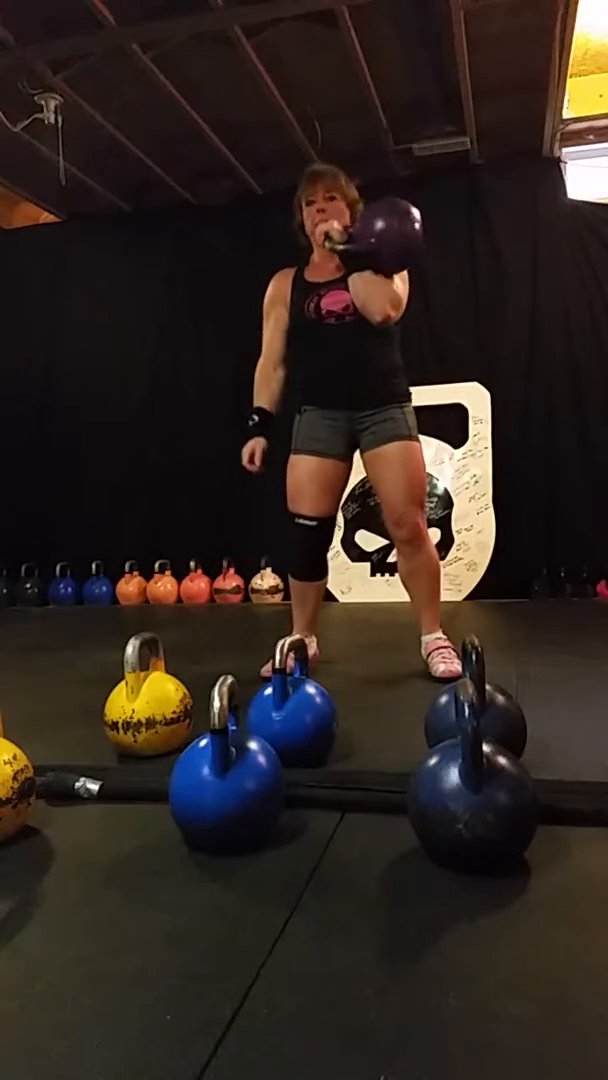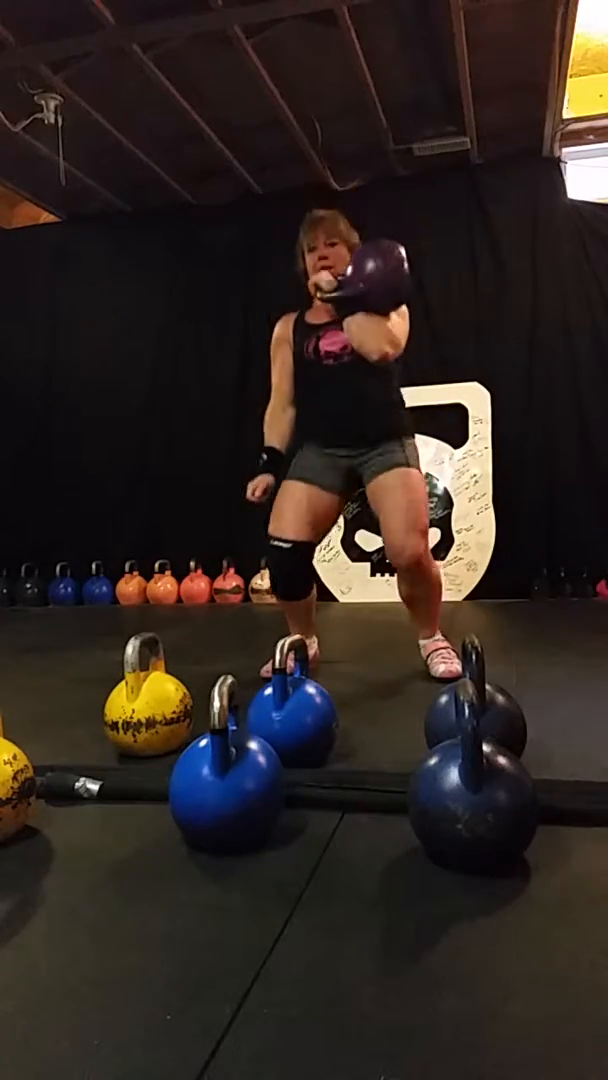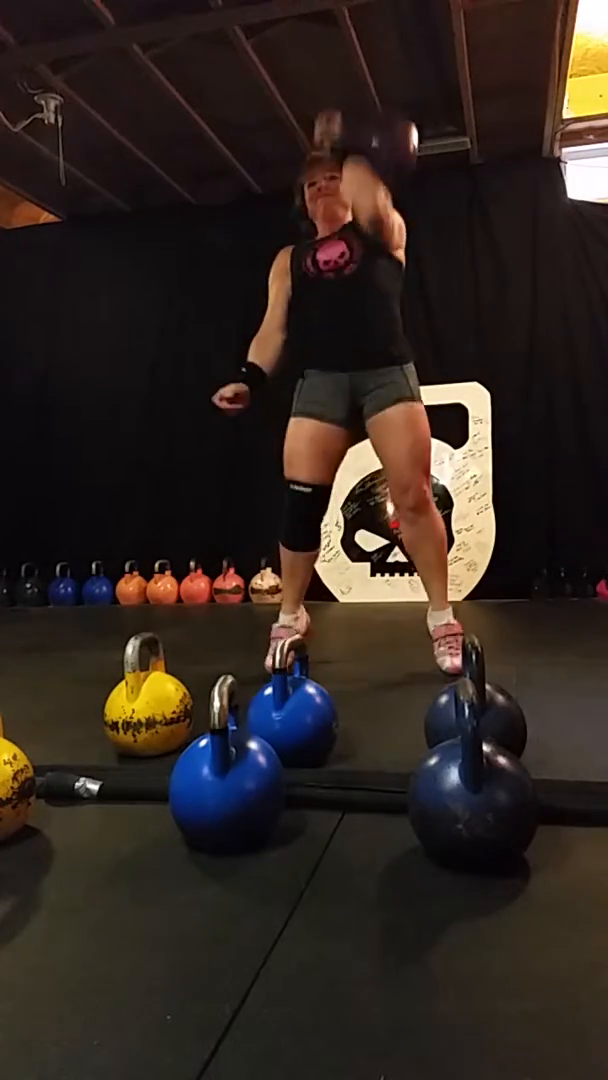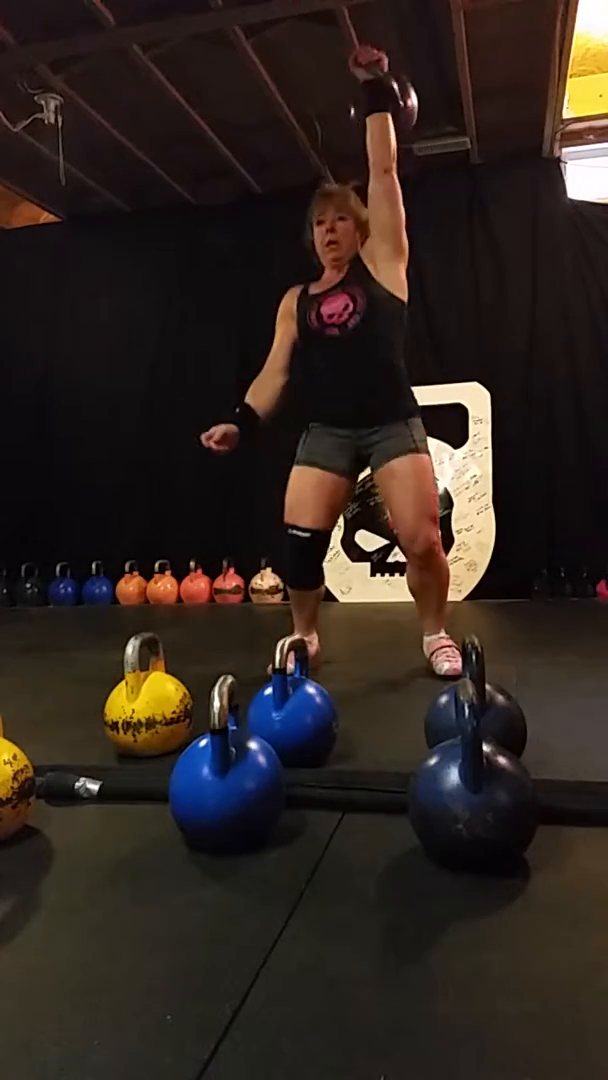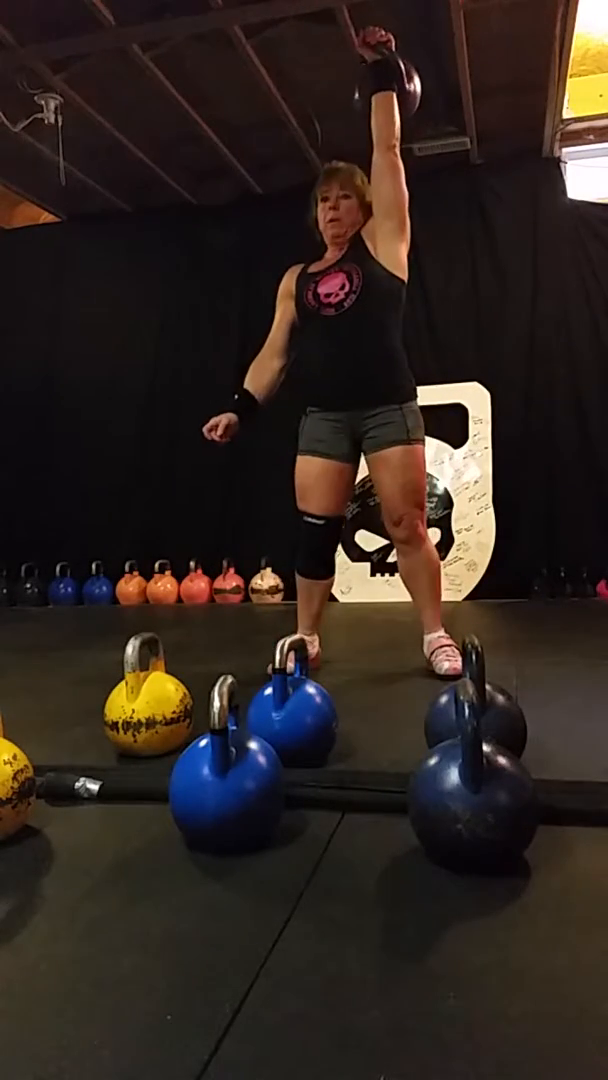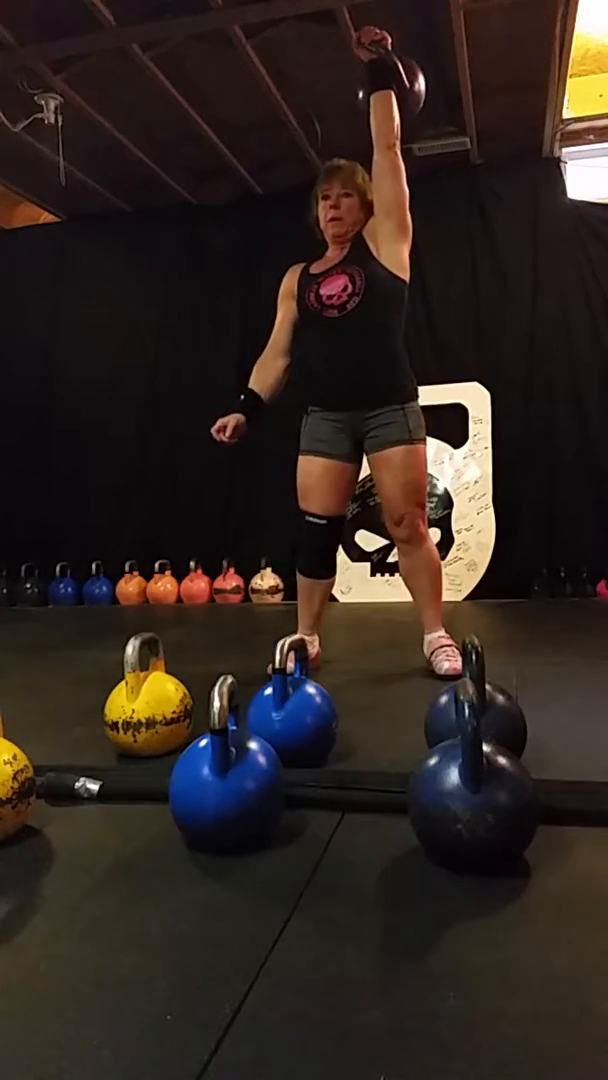
dt=0.3s
person 1, frame 1
right shoulder: (286, 284)
left elbow: (385, 309)
right elbow: (272, 362)
right wrist: (259, 427)
left hip: (385, 410)
right hip: (319, 415)
left knee: (408, 525)
right knee: (306, 530)
left ankle: (434, 637)
right ankle: (303, 639)
person 1, frame 2
left shoulder: (383, 305)
right shoulder: (288, 328)
left elbow: (383, 348)
right elbow: (281, 403)
right wrist: (269, 464)
left hip: (386, 445)
right hip: (319, 451)
left knee: (410, 553)
right knee: (283, 550)
left ankle: (432, 640)
right ankle: (302, 643)
person 1, frame 3
left shoulder: (375, 232)
right shoulder: (290, 259)
left elbow: (380, 210)
right elbow: (274, 327)
left wrist: (346, 156)
right wrist: (247, 379)
left hip: (385, 372)
right hip: (320, 379)
left knee: (413, 495)
right knee: (300, 498)
left ankle: (441, 618)
right ankle: (291, 617)
person 1, frame 4
left shoulder: (383, 265)
right shoulder: (296, 301)
left elbow: (384, 171)
right elbow: (275, 372)
left wrist: (378, 92)
right wrist: (241, 423)
left hip: (393, 427)
right hip: (327, 434)
left knee: (422, 542)
right knee: (299, 543)
left ankle: (436, 637)
right ankle: (304, 640)
person 1, frame 5
left shoulder: (383, 243)
right shoulder: (297, 279)
left elbow: (386, 151)
right elbow: (274, 351)
left wrist: (380, 72)
right wrist: (240, 406)
left hip: (387, 408)
right hip: (324, 416)
left knee: (406, 526)
right knee: (316, 531)
left ankle: (435, 635)
right ankle: (306, 639)
person 1, frame 6
left shoulder: (385, 241)
right shoulder: (298, 277)
left elbow: (387, 149)
right elbow: (277, 351)
left wrist: (380, 71)
right wrist: (246, 407)
left hip: (389, 408)
right hip: (325, 415)
left knee: (408, 525)
right knee: (317, 532)
left ankle: (436, 636)
right ankle: (305, 640)
